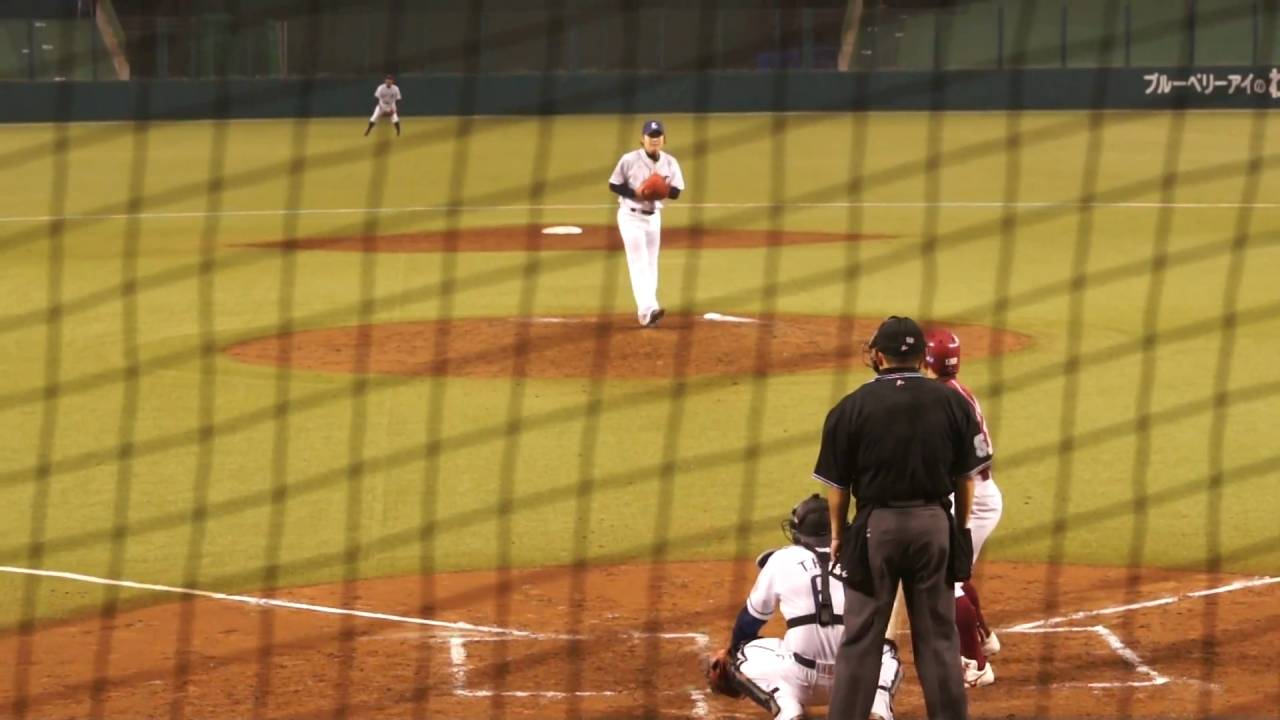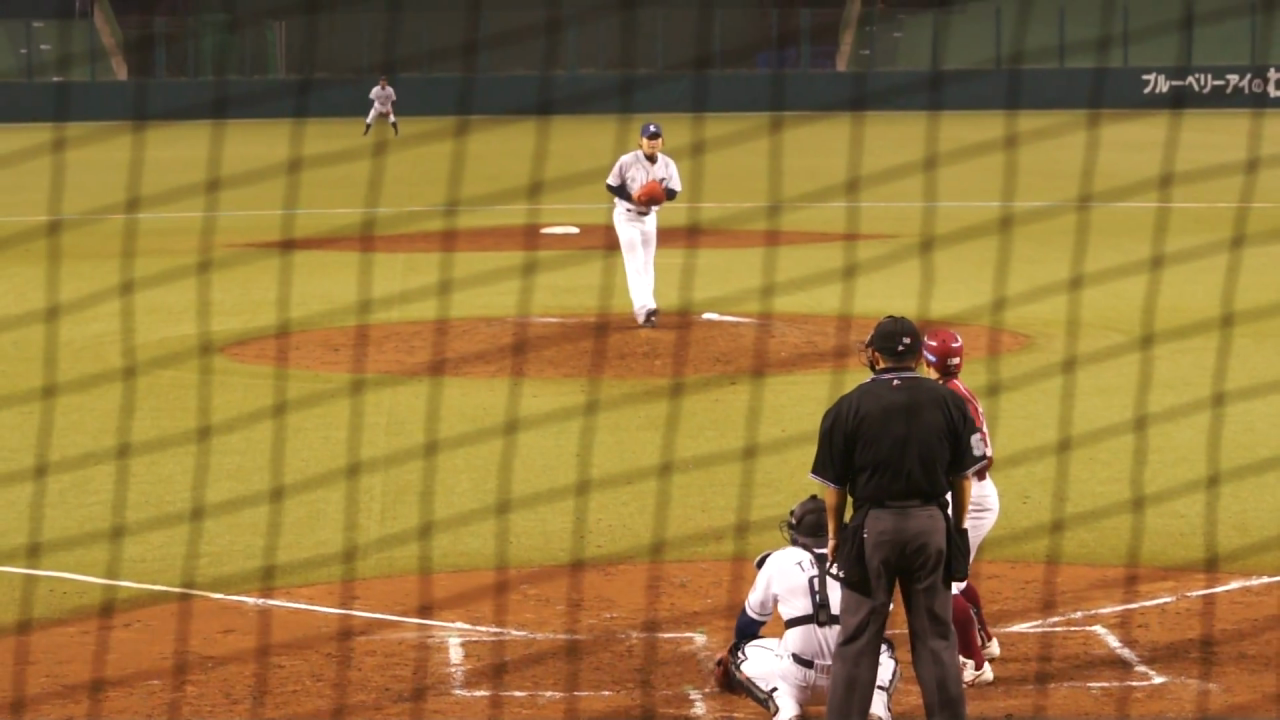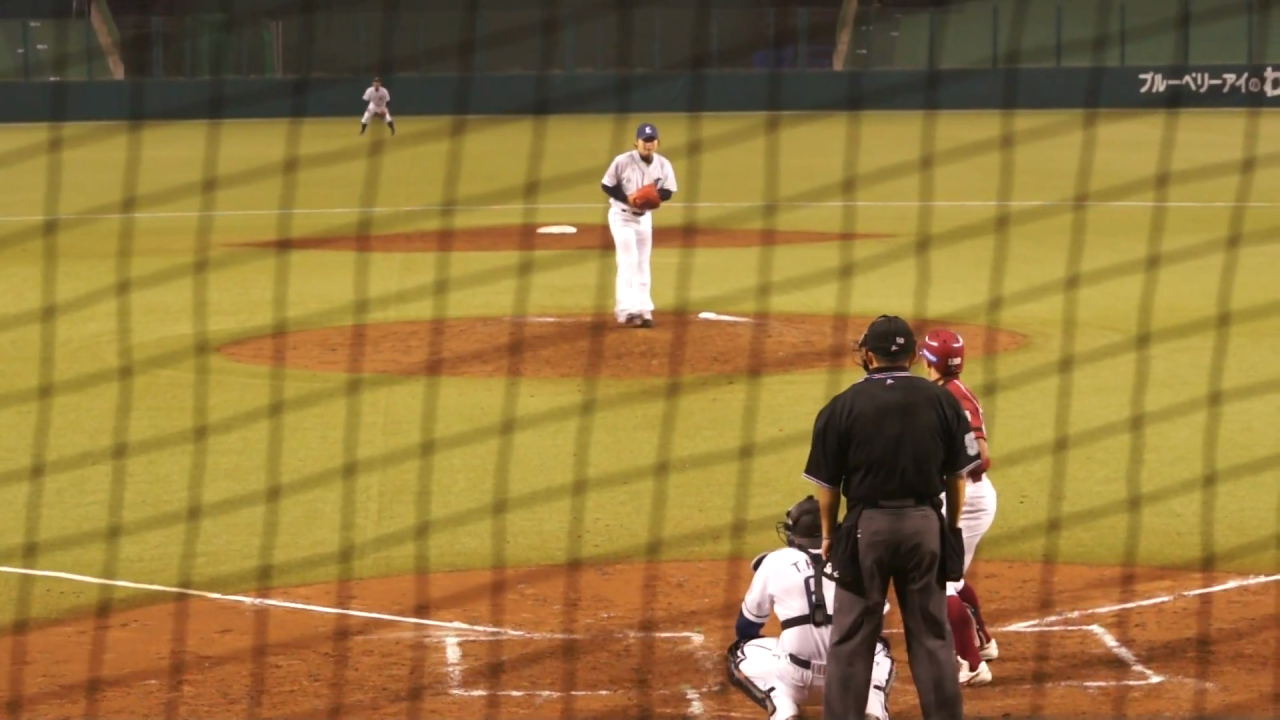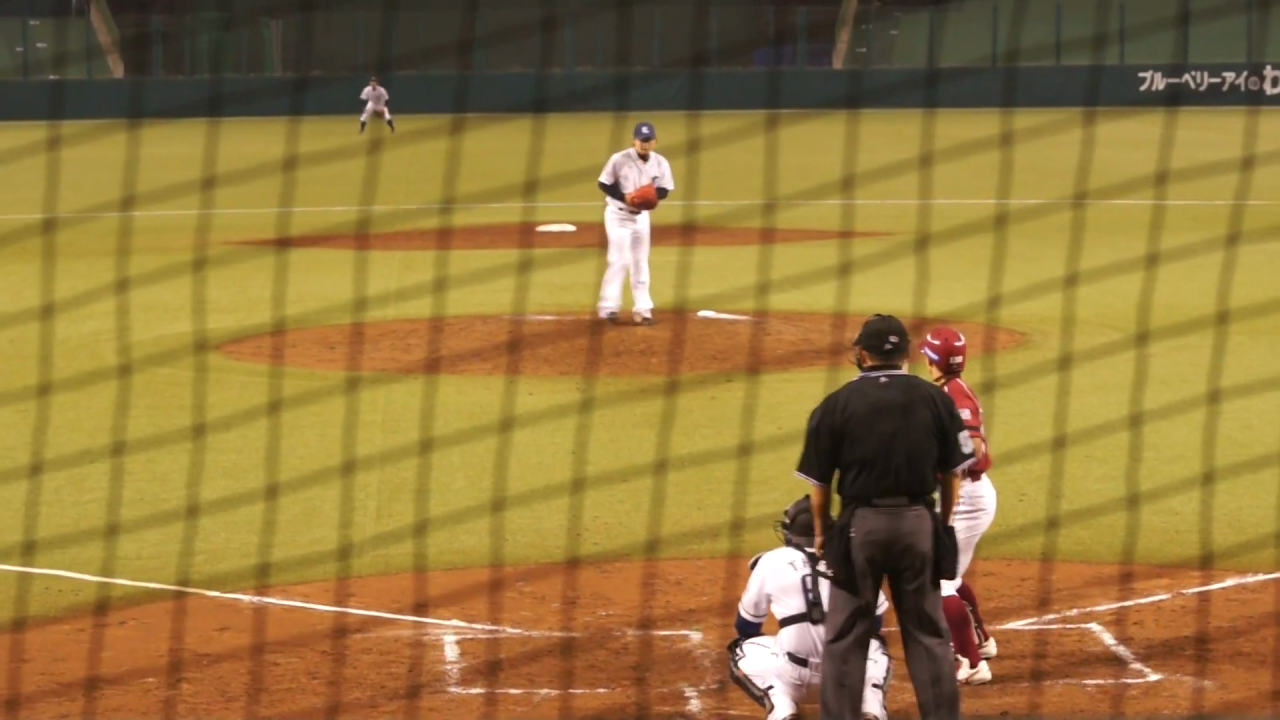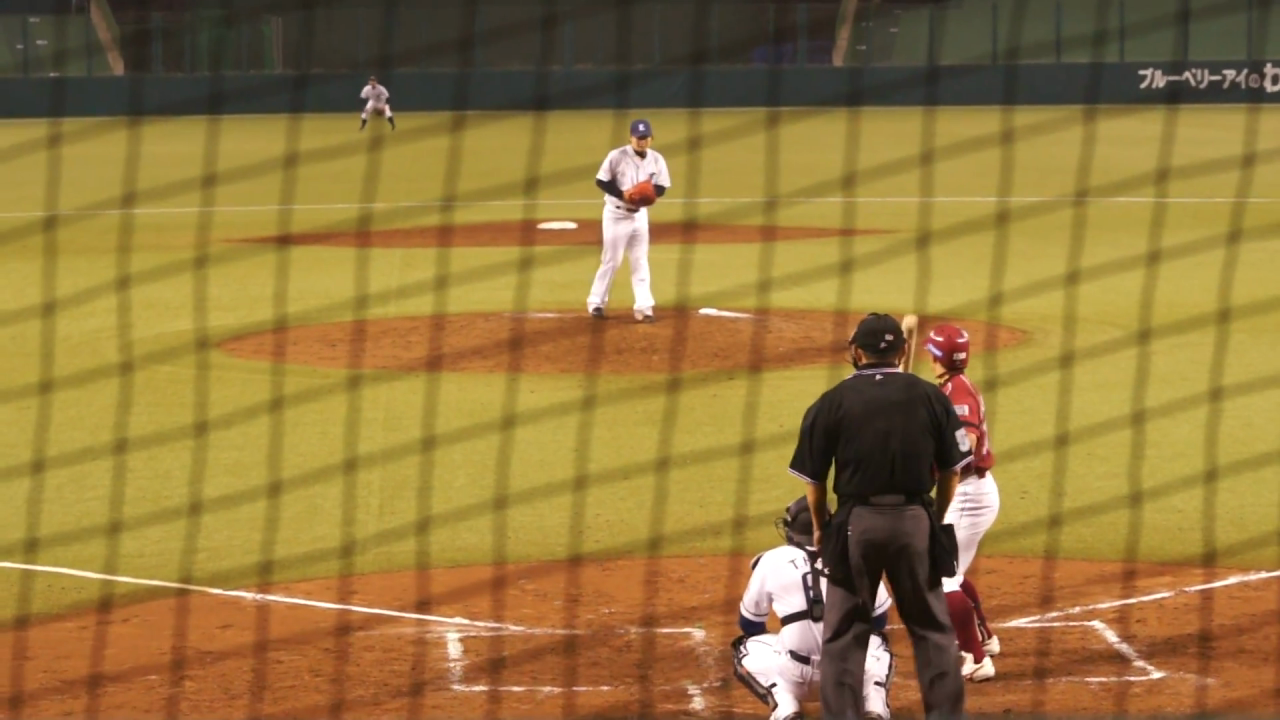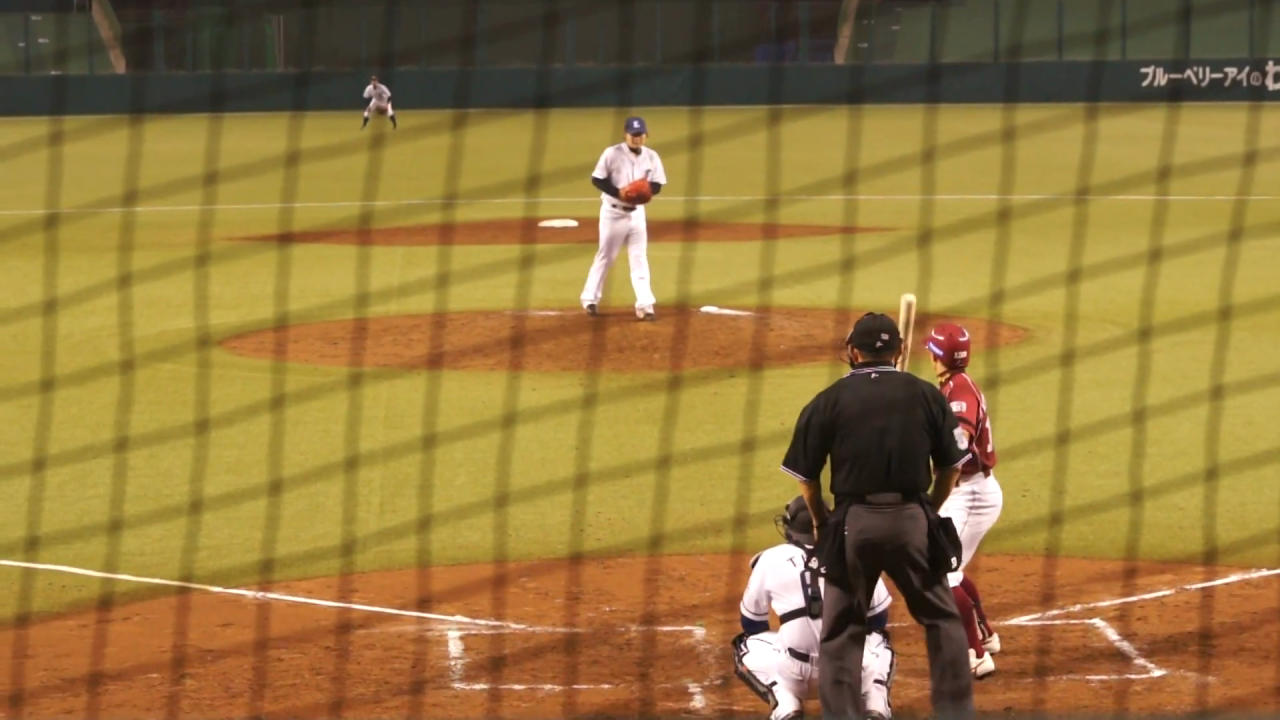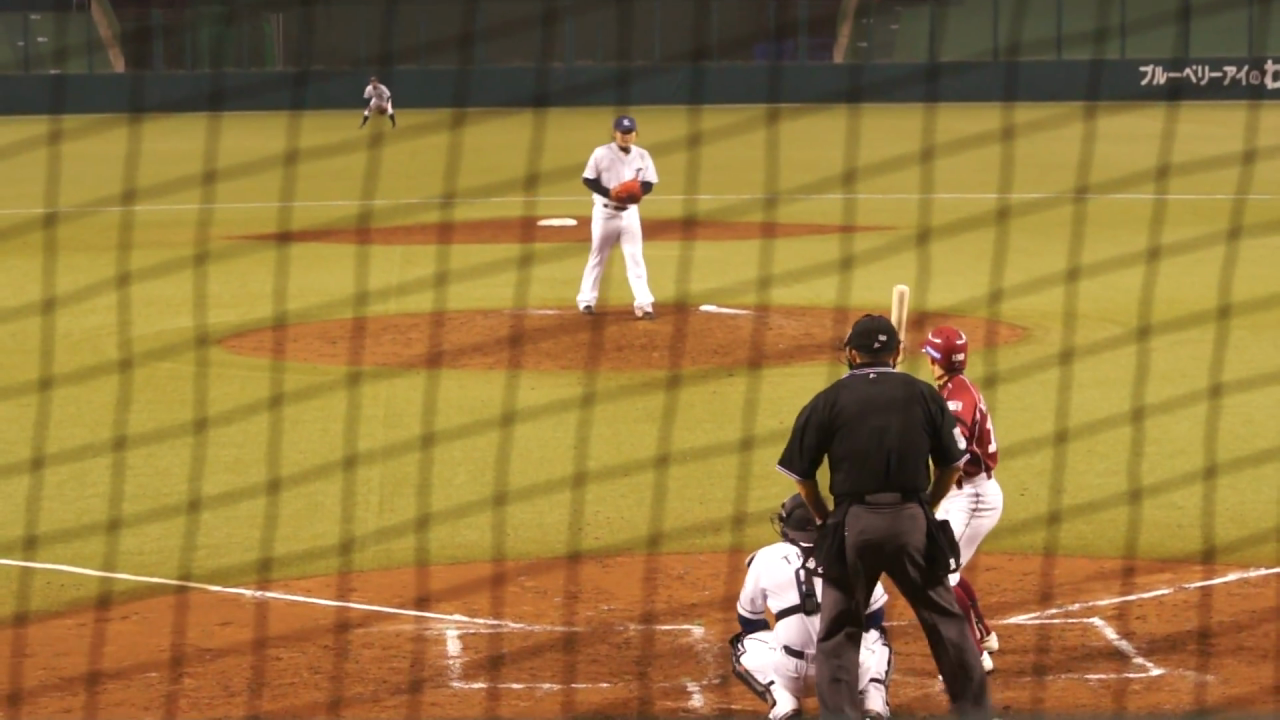
dt=0.1s
person 1, frame 1
left shoulder: (853, 406)
right shoulder: (951, 401)
left elbow: (837, 484)
right elbow: (965, 477)
left wrist: (838, 535)
right wrist: (960, 530)
left hip: (875, 526)
right hip: (934, 524)
left knee: (860, 636)
right knee: (938, 635)
person 1, frame 2
left shoulder: (849, 405)
right shoulder: (948, 401)
left elbow: (834, 484)
right elbow: (962, 476)
left wrist: (835, 535)
right wrist: (957, 529)
left hip: (872, 526)
right hip: (931, 524)
left knee: (857, 636)
right knee: (936, 635)
person 1, frame 3
left shoulder: (843, 405)
right shoulder: (942, 400)
left elbow: (828, 483)
right elbow: (957, 475)
left wrist: (829, 534)
right wrist: (951, 527)
left hip: (866, 527)
right hip: (924, 524)
left knee: (851, 637)
right knee: (932, 634)
person 1, frame 4
left shoulder: (838, 403)
right shoulder: (936, 399)
left elbow: (819, 481)
right elbow: (952, 473)
left wrist: (822, 531)
right wrist: (944, 525)
left hip: (860, 525)
right hip: (918, 523)
left knee: (846, 635)
right knee: (928, 633)
person 1, frame 5
left shoulder: (833, 401)
right shoulder: (931, 396)
left elbow: (813, 478)
right elbow: (951, 469)
left wrist: (822, 525)
right wrist: (934, 517)
left hip: (856, 524)
right hip: (914, 521)
left knee: (844, 634)
right knee: (933, 629)
person 1, frame 6
left shoulder: (829, 400)
right shoulder: (927, 395)
left elbow: (806, 476)
right elbow: (950, 467)
left wrist: (821, 521)
left hip: (853, 523)
right hip: (912, 520)
left knee: (841, 632)
right knee: (942, 620)
person 1, frame 7
left shoulder: (828, 401)
right shoulder: (925, 395)
left elbow: (802, 474)
right elbow: (951, 466)
left wrist: (826, 518)
left hip: (854, 523)
right hip: (911, 521)
left knee: (836, 633)
right knee: (946, 620)
person 2, frame 1
left shoulder: (953, 397)
right shoulder: (948, 394)
left hip: (971, 498)
right hip: (970, 495)
left ankle: (977, 666)
right ankle: (982, 638)
person 2, frame 2
left shoulder: (955, 397)
right shoulder: (948, 392)
left hip: (968, 498)
right hip: (970, 494)
left ankle: (975, 666)
right ankle: (983, 640)
person 2, frame 3
left shoulder: (956, 397)
right shoulder: (947, 393)
left elbow: (977, 451)
left hip: (965, 499)
right hip: (967, 495)
left knee: (939, 584)
left ankle: (972, 666)
right ankle: (981, 642)
person 2, frame 4
left shoulder: (957, 395)
right shoulder: (948, 391)
left elbow: (974, 450)
left hip: (964, 497)
right hip: (968, 493)
left knee: (938, 583)
left ankle: (972, 664)
right ankle: (980, 640)
person 2, frame 5
left shoulder: (960, 392)
right shoulder: (952, 388)
left elbow: (963, 445)
left hip: (968, 496)
right hip: (970, 492)
left knee: (941, 578)
left ankle: (975, 660)
right ankle: (983, 638)
person 2, frame 6
left shoulder: (960, 389)
right shoulder: (952, 386)
left hip: (971, 494)
right hip: (969, 490)
left ankle: (976, 656)
right ankle: (984, 635)
person 2, frame 7
left shoulder: (960, 392)
right shoulder: (951, 389)
left hip: (973, 496)
right hip: (964, 494)
left ankle: (975, 654)
right ankle: (982, 634)
person 3, frame 1
left shoulder: (781, 561)
left elbow: (754, 616)
left wrist: (732, 650)
left hip: (798, 679)
left knee: (743, 654)
right knee: (885, 651)
person 3, frame 2
left shoulder: (779, 561)
left elbow: (753, 617)
left wrist: (734, 650)
left hip: (798, 679)
left knee: (743, 654)
right knee: (883, 649)
person 3, frame 3
left shoulder: (775, 562)
left elbow: (749, 622)
left wrist: (744, 643)
left hip: (795, 679)
left knee: (742, 653)
right knee: (879, 648)
person 3, frame 4
left shoulder: (772, 562)
left elbow: (748, 621)
right elbow: (875, 618)
left wrist: (745, 645)
left hip: (793, 677)
left knee: (742, 651)
right knee: (875, 646)
person 3, frame 5
left shoulder: (772, 561)
left elbow: (750, 621)
right elbow: (878, 618)
left hip: (795, 675)
left knee: (745, 649)
right knee: (877, 642)
person 3, frame 6
left shoulder: (771, 559)
left elbow: (751, 619)
right elbow: (879, 617)
left hip: (795, 674)
left knee: (746, 647)
right knee: (879, 640)
person 3, frame 7
left shoulder: (766, 557)
left elbow: (749, 618)
right elbow: (874, 615)
left hip: (790, 672)
left knee: (743, 645)
right knee: (876, 638)
person 4, frame 1
left shoulder: (670, 162)
right shoulder: (629, 160)
left elbow: (676, 191)
right elbow: (614, 185)
left wrist: (663, 191)
right wrist: (635, 193)
left hip: (653, 217)
right hip: (631, 216)
left knee: (651, 265)
right knee: (639, 262)
left ankle: (649, 312)
right ankle: (647, 310)
person 4, frame 2
left shoulder: (668, 164)
right shoulder: (627, 161)
left elbow: (673, 193)
right elbow: (611, 186)
left wrist: (661, 194)
right wrist: (632, 197)
left hip: (649, 218)
right hip: (626, 216)
left knee: (647, 265)
right knee: (635, 262)
left ankle: (646, 311)
right ankle: (643, 308)
person 4, frame 3
left shoulder: (663, 164)
right shoulder: (622, 161)
left elbow: (668, 192)
right elbow: (606, 186)
left wrist: (655, 197)
right wrist: (627, 198)
left hip: (644, 218)
right hip: (621, 216)
left knee: (643, 265)
right knee: (628, 262)
left ankle: (644, 311)
right ankle: (626, 310)
person 4, frame 4
left shoulder: (660, 162)
right shoulder: (619, 159)
left elbow: (664, 190)
right elbow: (604, 184)
left wrist: (653, 196)
right wrist: (624, 197)
left hip: (642, 217)
right hip: (618, 215)
left knee: (640, 264)
right knee: (619, 262)
left ankle: (642, 309)
right ankle: (608, 307)
person 4, frame 5
left shoulder: (657, 159)
right shoulder: (616, 156)
left elbow: (662, 187)
right elbow: (601, 181)
right wrist: (622, 195)
left hip: (640, 215)
right hip: (616, 213)
left knee: (640, 261)
right knee: (611, 259)
left ankle: (644, 307)
right ankle: (596, 302)
person 4, frame 6
left shoulder: (652, 157)
right shoulder: (612, 154)
left elbow: (657, 185)
right elbow: (597, 180)
left wrist: (646, 190)
right wrist: (618, 193)
left hip: (637, 213)
right hip: (613, 212)
left knee: (639, 259)
right knee: (605, 257)
left ankle: (645, 305)
right ankle: (590, 298)
person 4, frame 7
left shoulder: (642, 155)
right shoulder: (602, 153)
left elbow: (649, 184)
right elbow: (588, 180)
left wrist: (638, 190)
right wrist: (609, 193)
left hip: (629, 213)
right hip: (605, 212)
left knee: (635, 258)
right knee: (598, 258)
left ankle: (644, 304)
right ankle: (586, 300)
